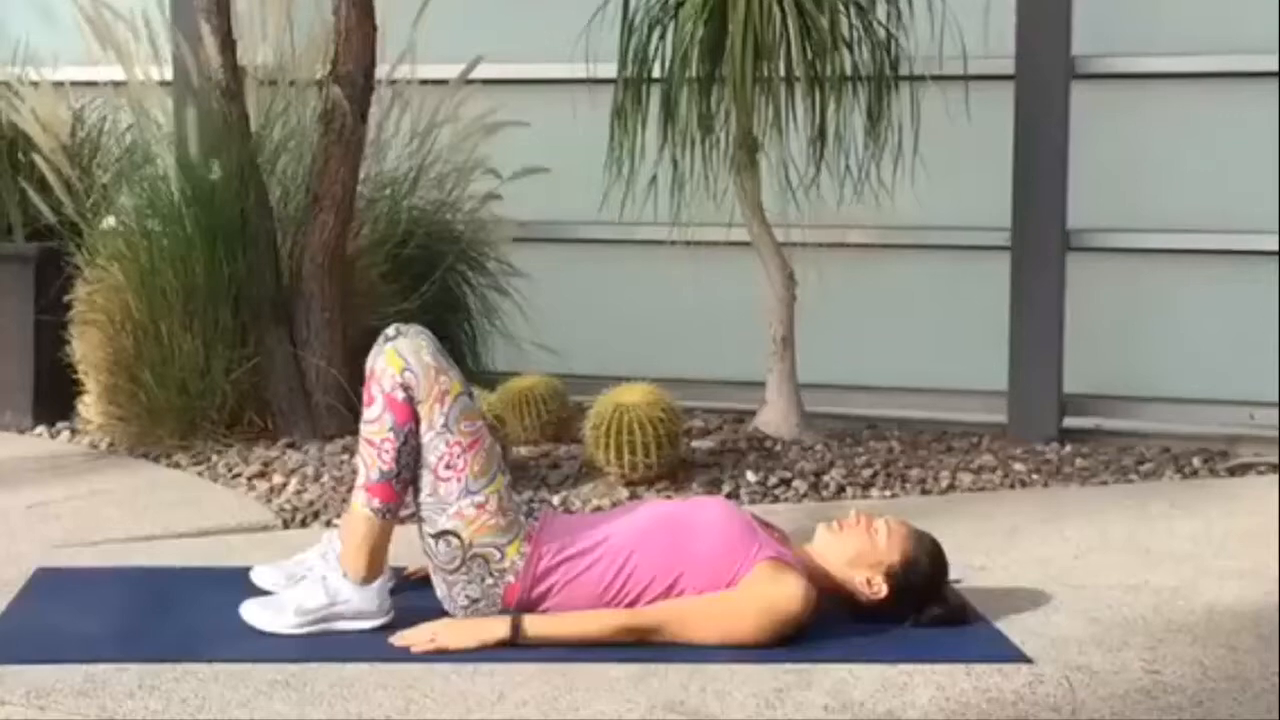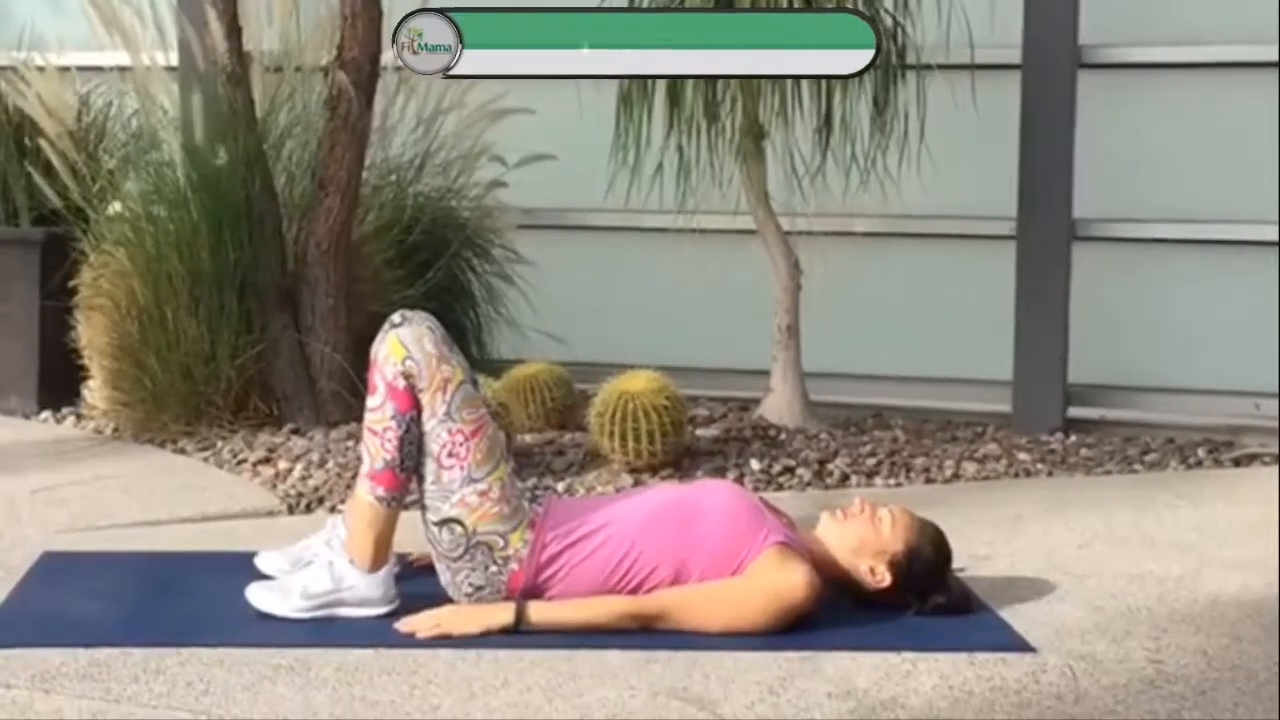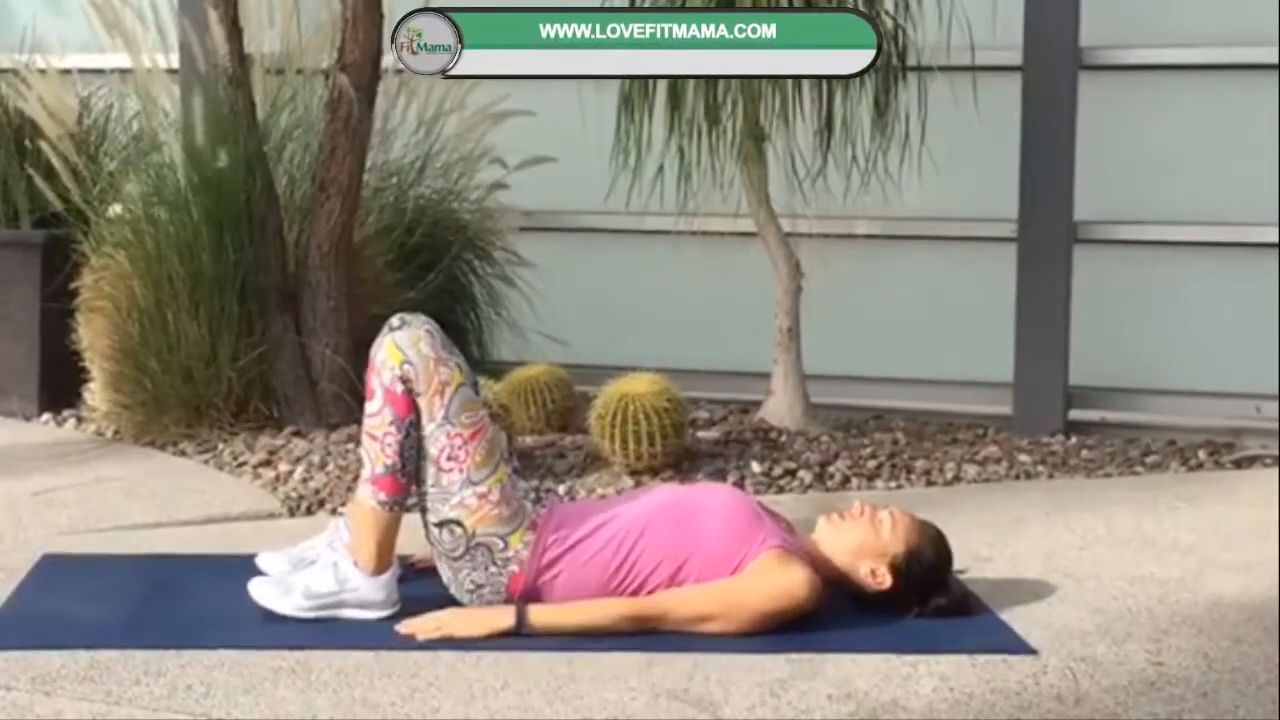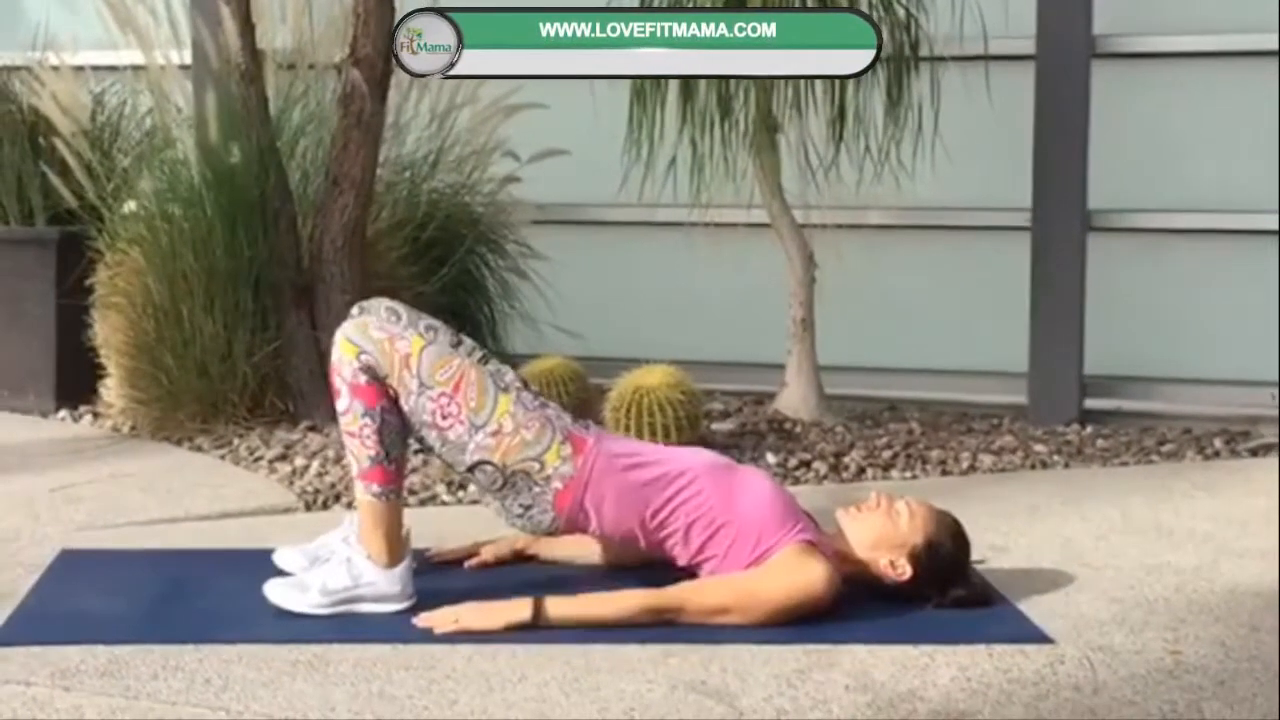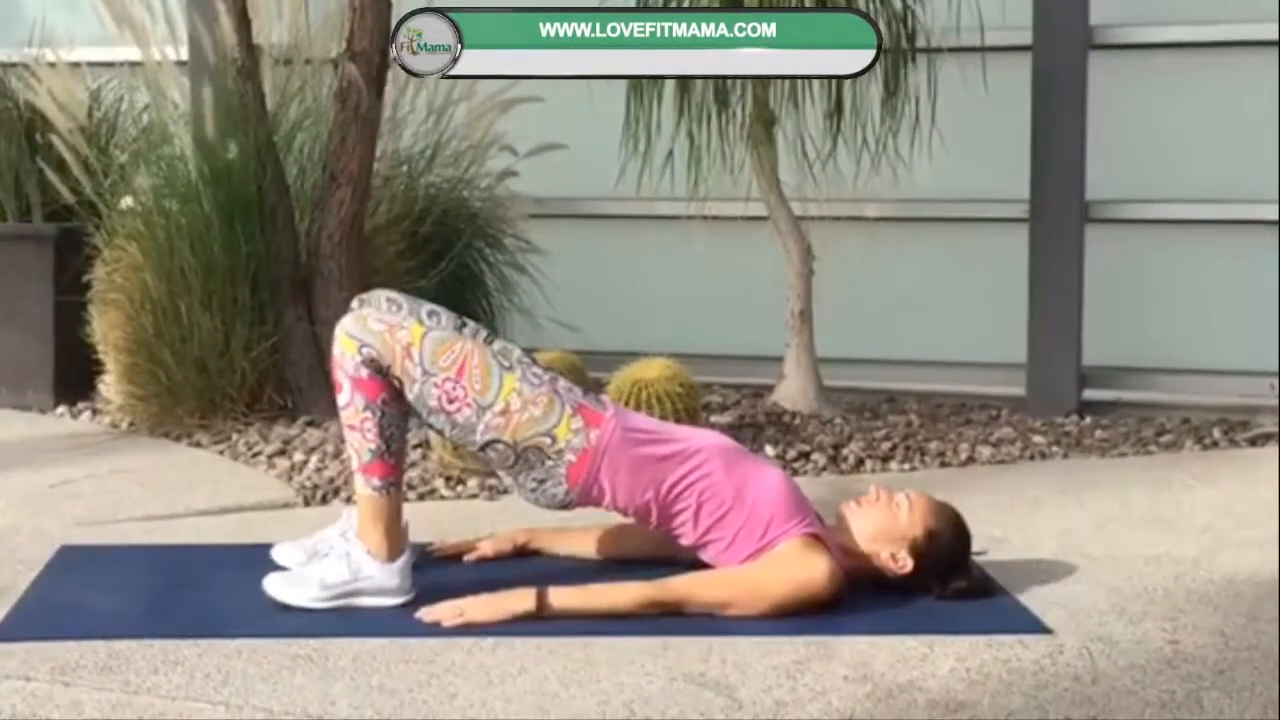
dt=1s
person 1, frame 1
left shoulder: (787, 595)
right shoulder: (773, 551)
left elbow: (641, 624)
left wrist: (496, 628)
left hip: (505, 579)
right hip: (534, 547)
left knee: (409, 358)
right knee: (405, 353)
left ankle: (351, 588)
right ankle: (347, 553)
person 1, frame 2
left shoulder: (791, 585)
right shoulder: (779, 539)
left elbow: (646, 613)
left wrist: (500, 616)
left hip: (509, 565)
right hip: (536, 534)
left knee: (411, 343)
right knee: (413, 342)
left ankle: (358, 574)
right ankle: (352, 539)
person 1, frame 3
left shoulder: (791, 584)
right shoulder: (779, 543)
left elbow: (645, 615)
left wrist: (498, 619)
left hip: (509, 566)
right hip: (537, 532)
left knee: (409, 343)
right knee: (412, 346)
left ankle: (361, 576)
right ankle: (354, 541)
person 1, frame 4
left shoulder: (811, 578)
right shoulder: (800, 542)
left elbow: (664, 605)
left wrist: (517, 610)
right wrist: (523, 545)
left hip: (560, 476)
right hip: (577, 464)
left knee: (368, 334)
right knee: (382, 331)
left ankle: (375, 570)
right ankle: (366, 539)
person 1, frame 5
left shoulder: (812, 571)
right shoulder: (802, 535)
left elbow: (663, 595)
right elbow: (659, 534)
left wrist: (522, 600)
right wrist: (524, 538)
left hip: (574, 448)
right hip: (589, 427)
left knee: (363, 335)
right knee: (378, 311)
left ankle: (375, 563)
right ankle: (366, 529)
